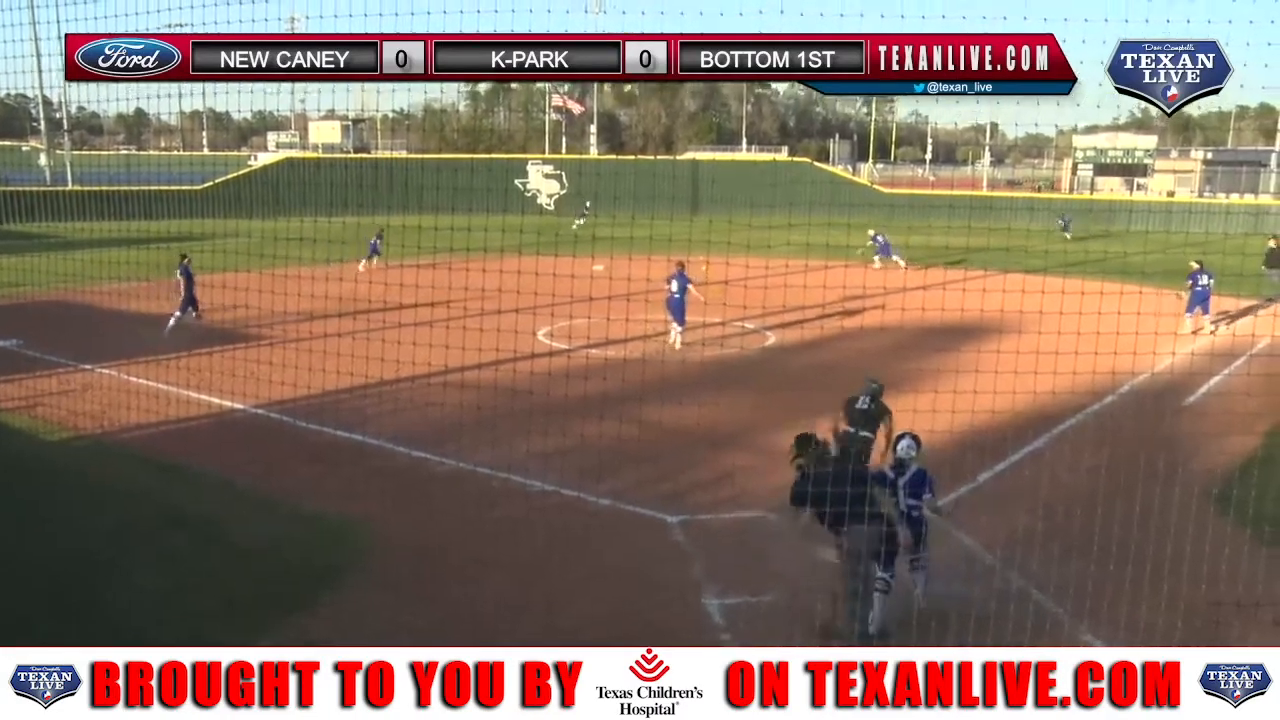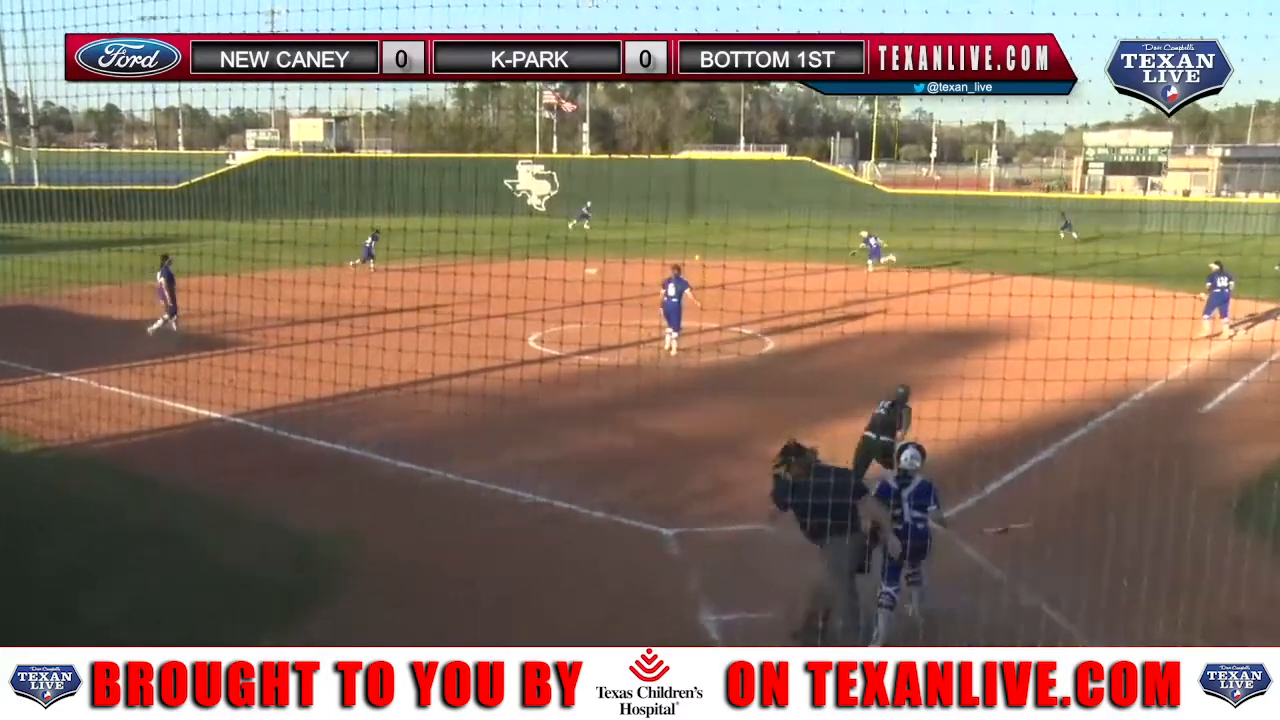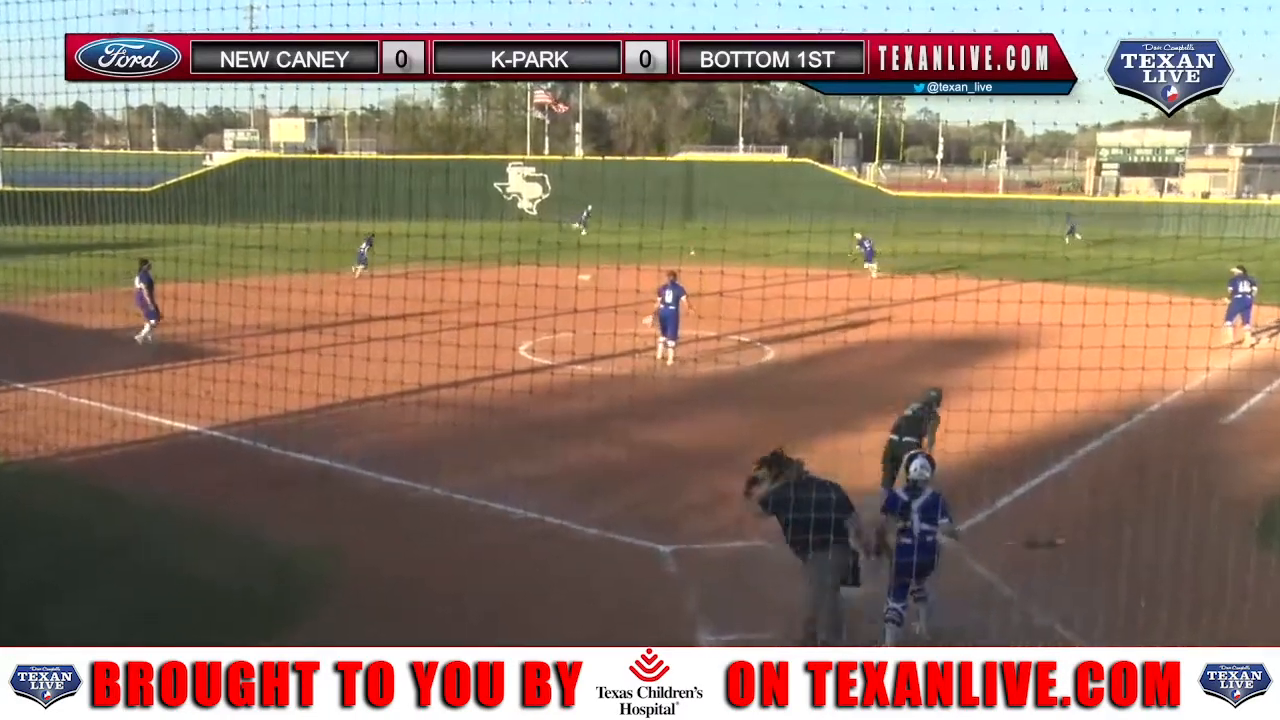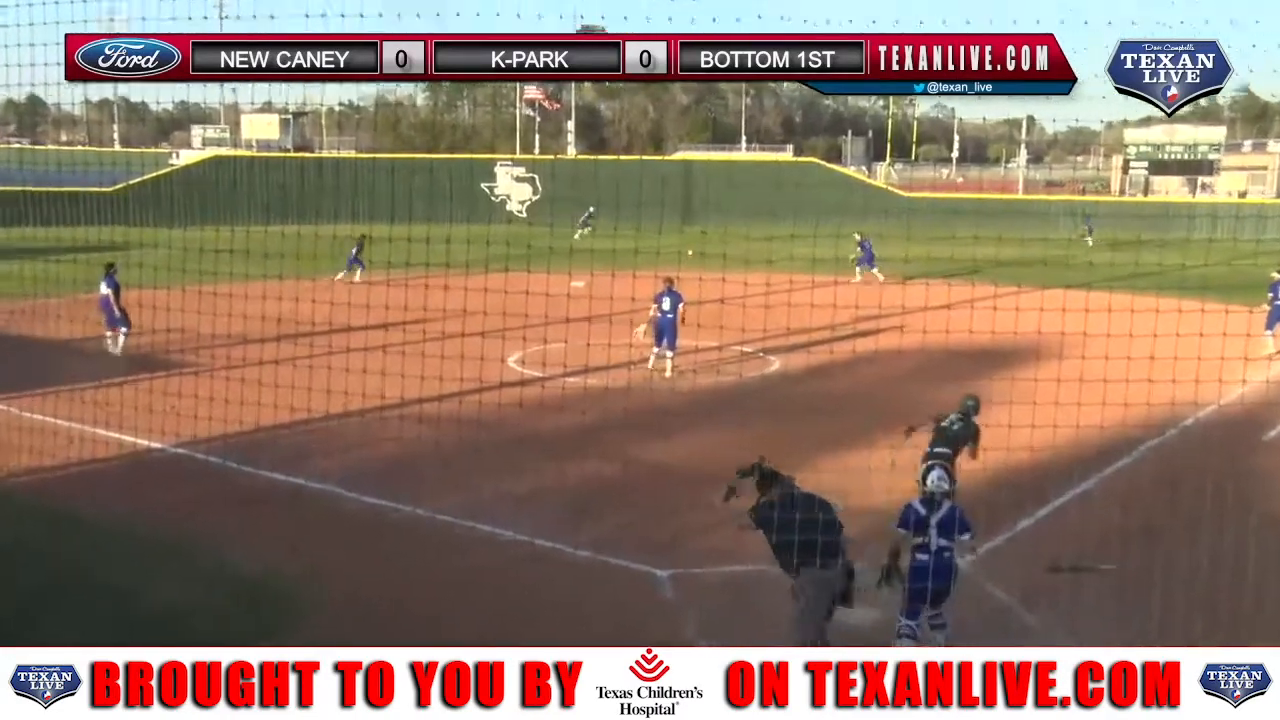
dt=0.1s
person 1, frame 1
left shoulder: (805, 480)
right shoulder: (852, 467)
left elbow: (799, 509)
right elbow: (878, 499)
left hip: (854, 536)
right hip: (875, 530)
left knee: (854, 596)
right knee: (846, 584)
person 1, frame 2
left shoulder: (792, 486)
right shoulder: (843, 475)
left elbow: (778, 511)
right elbow: (871, 507)
left hip: (836, 547)
right hip: (853, 541)
left knee: (844, 609)
right knee: (824, 591)
right ankle: (810, 633)
person 1, frame 3
left shoulder: (779, 494)
right shoulder: (831, 488)
right elbow: (854, 524)
left hip: (820, 559)
right hip: (841, 554)
right ankle: (811, 647)
person 1, frame 4
left shoulder: (769, 509)
right shoulder: (819, 503)
right elbow: (841, 539)
left hip: (811, 577)
right hip: (836, 573)
left knee: (806, 641)
person 2, frame 1
left shoulder: (882, 474)
right shoulder: (921, 474)
right elbow: (930, 504)
right wrist: (941, 511)
right hip: (916, 527)
left knee: (885, 570)
right knee: (917, 556)
right ankle: (920, 595)
person 2, frame 2
left shoulder: (886, 484)
right shoulder: (926, 487)
right elbow: (936, 517)
right wrist: (946, 524)
left hip: (895, 542)
right hip: (920, 540)
left knee: (889, 585)
right knee: (915, 567)
left ankle: (879, 638)
right ankle: (915, 608)
person 2, frame 3
left shoulder: (895, 496)
right shoulder: (936, 498)
left elbow: (883, 527)
right elbow: (947, 528)
left wrist: (879, 546)
right wrist: (956, 534)
left hip: (903, 554)
right hip: (928, 554)
left knee: (896, 601)
right knee: (919, 584)
left ankle: (889, 646)
right ankle: (923, 626)
person 2, frame 4
left shoulder: (911, 510)
right shoulder: (955, 512)
left elbow: (897, 544)
right elbow: (966, 544)
left wrist: (889, 566)
left hip: (918, 571)
right hip: (945, 572)
left knee: (909, 621)
right knee: (935, 607)
